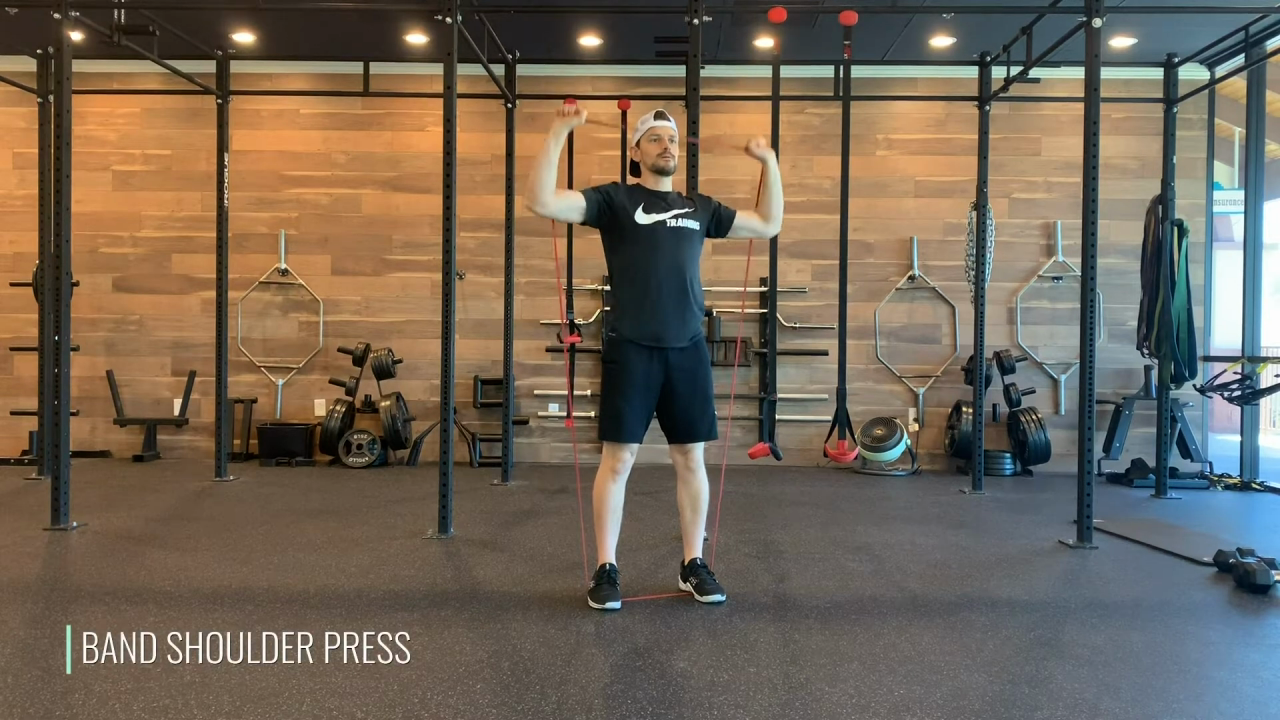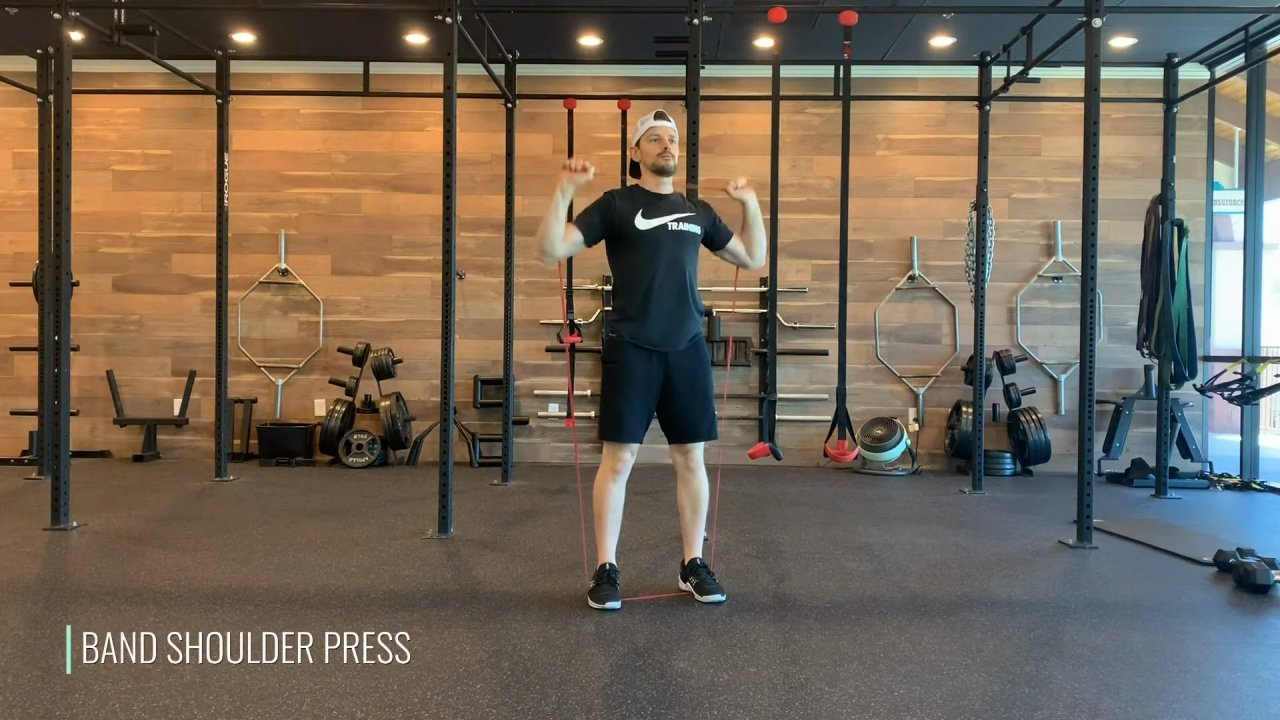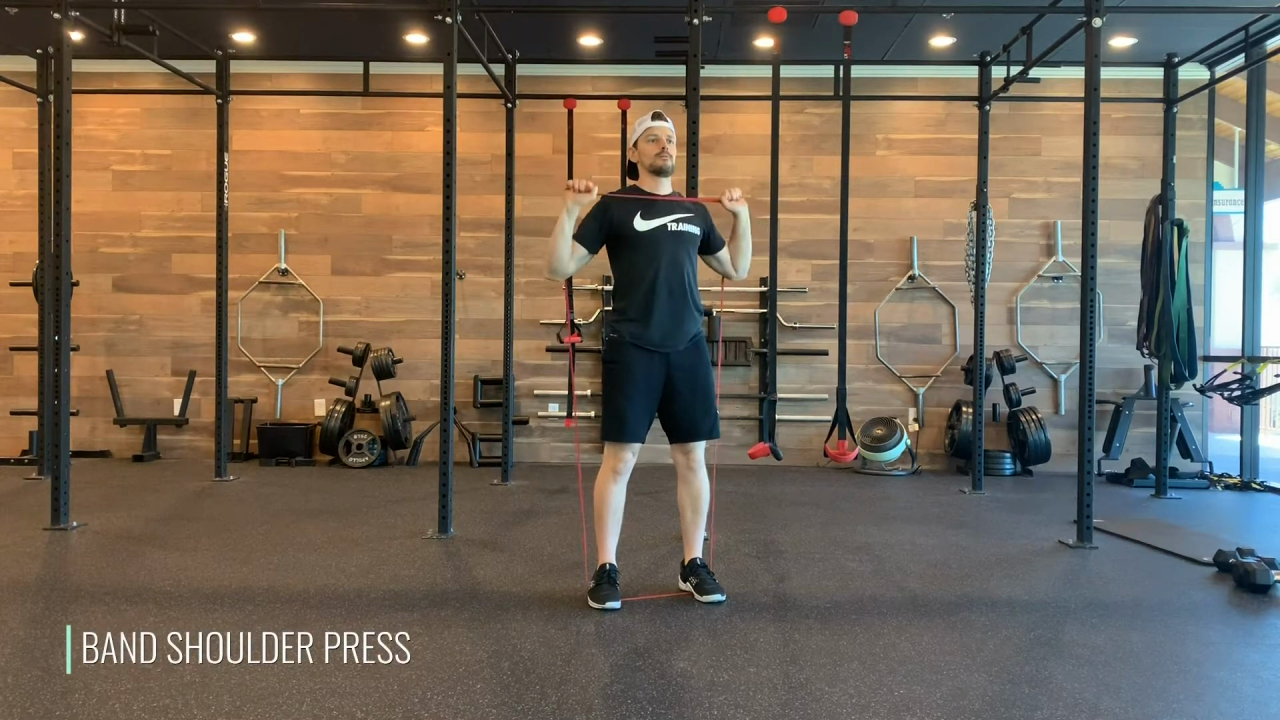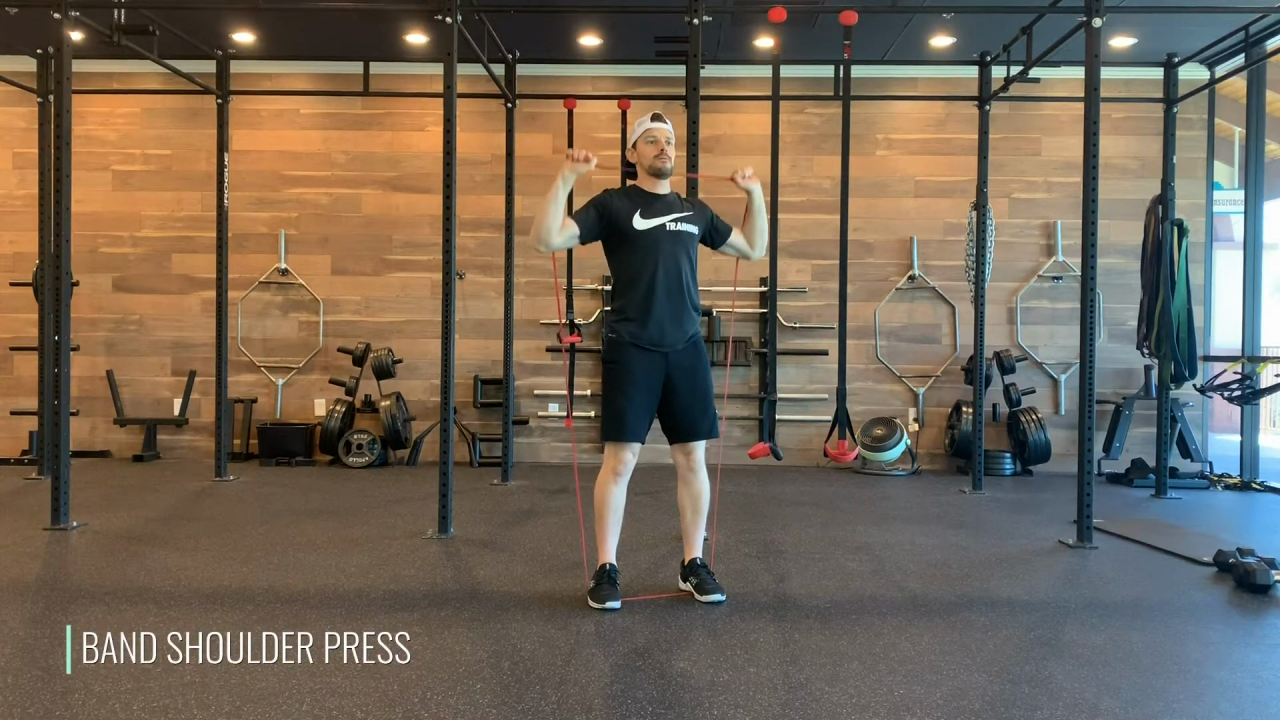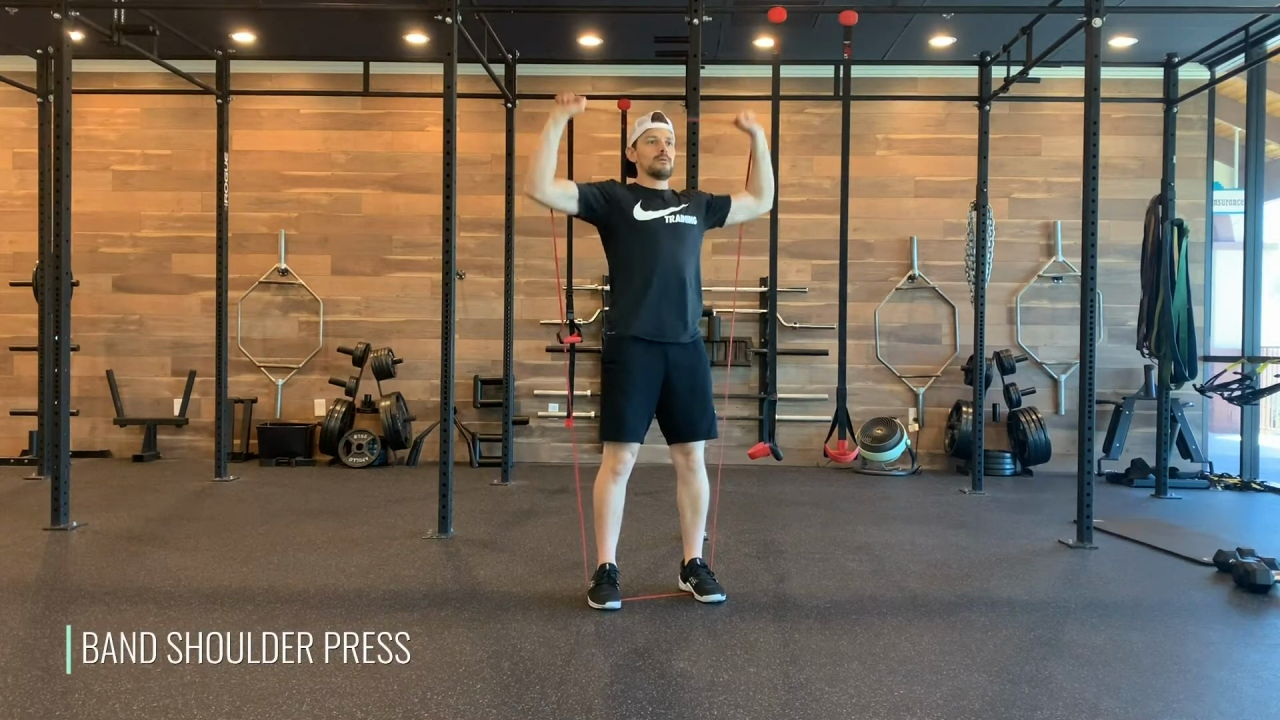
dt=0.2s
person 1, frame 1
left shoulder: (699, 207)
right shoulder: (614, 199)
left elbow: (769, 223)
right elbow: (540, 201)
left wrist: (769, 161)
right wrist: (558, 130)
left hip: (688, 348)
right hip: (631, 348)
left knee: (691, 458)
right knee: (617, 459)
left ankle: (693, 564)
right ankle: (606, 569)
person 1, frame 2
left shoulder: (697, 210)
right shoulder: (615, 204)
left elbow: (753, 258)
right elbow: (551, 249)
left wrist: (751, 205)
right wrist: (564, 191)
left hip: (688, 348)
right hip: (631, 348)
left knee: (691, 458)
right knee: (617, 460)
left ankle: (693, 564)
right ankle: (606, 570)
person 1, frame 3
left shoulder: (696, 211)
right shoulder: (613, 207)
left elbow: (737, 270)
right elbow: (558, 269)
left wrist: (741, 215)
right wrist: (569, 212)
left hip: (688, 348)
right hip: (632, 348)
left knee: (692, 458)
right knee: (619, 459)
left ankle: (693, 564)
right ankle: (606, 569)
person 1, frame 4
left shoulder: (695, 210)
right shoulder: (612, 203)
left elbow: (753, 249)
right elbow: (545, 239)
left wrist: (754, 195)
right wrist: (564, 180)
left hip: (687, 347)
right hip: (631, 348)
left knee: (692, 458)
right knee: (619, 460)
left ankle: (693, 564)
right ankle: (606, 569)
person 1, frame 5
left shoulder: (696, 204)
right shoulder: (611, 198)
left elbow: (760, 201)
right elbow: (539, 189)
left wrist: (757, 139)
right wrist: (558, 120)
left hip: (686, 346)
right hip: (631, 346)
left knee: (691, 457)
right knee: (619, 459)
left ankle: (693, 564)
right ankle: (606, 569)
